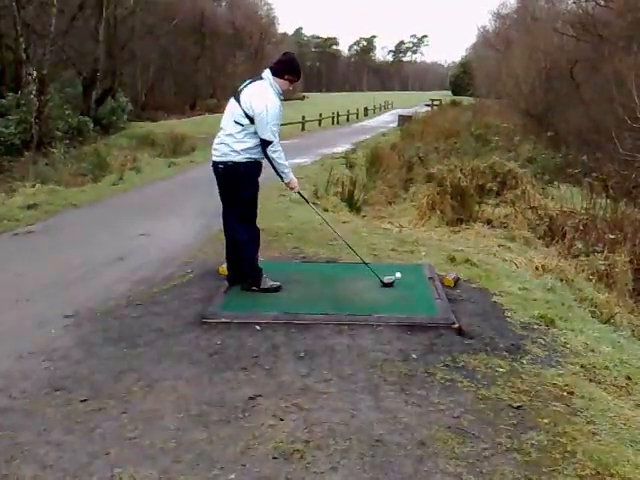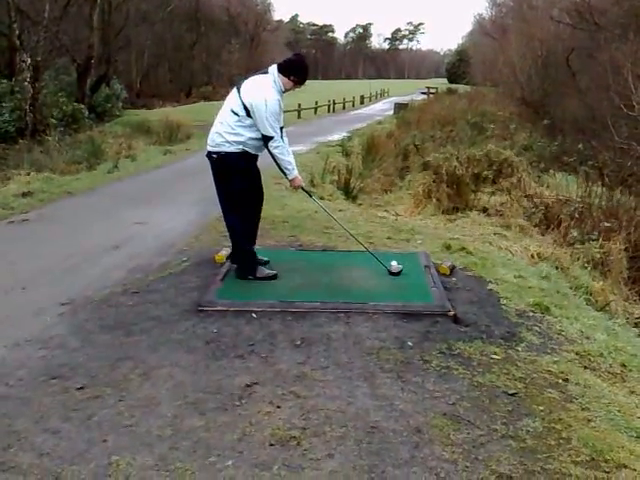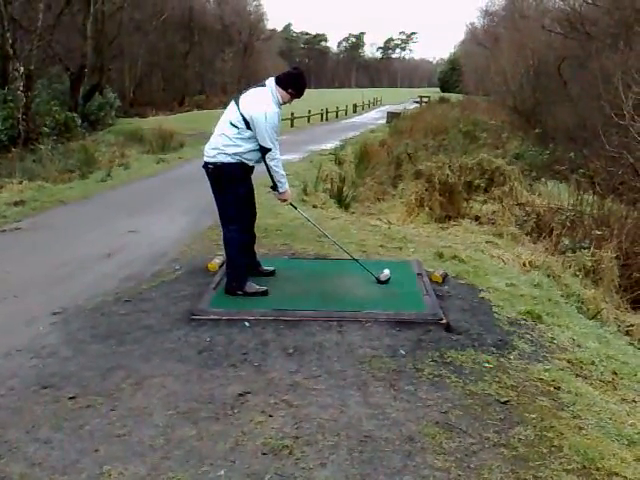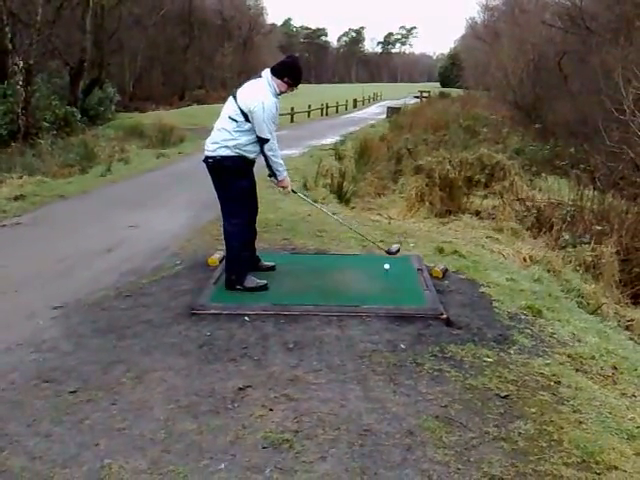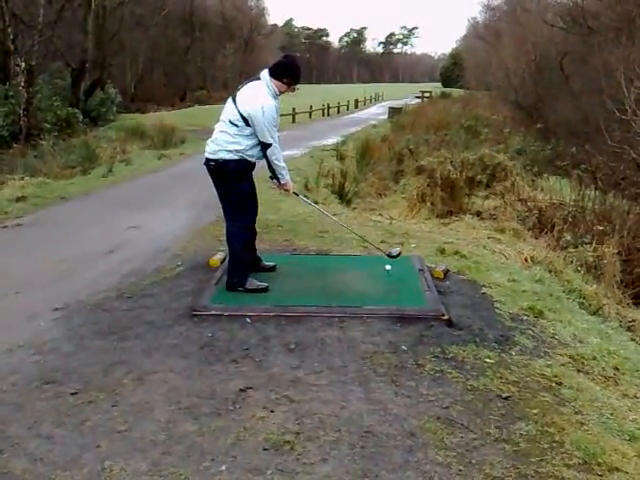
dt=1s
person 1, frame 1
left shoulder: (255, 85)
right shoulder: (267, 99)
right elbow: (270, 144)
right wrist: (287, 175)
left hip: (226, 159)
right hip: (238, 164)
left knee: (235, 219)
right knee: (245, 222)
left ankle: (237, 273)
right ankle: (251, 277)
person 1, frame 2
left shoulder: (266, 83)
right shoulder: (266, 95)
left elbow: (278, 133)
right elbow: (272, 141)
left wrist: (292, 167)
right wrist: (292, 173)
left hip: (238, 152)
right hip: (229, 153)
left knee: (252, 204)
right knee: (240, 210)
left ankle: (243, 255)
right ankle: (247, 266)
person 1, frame 3
left shoulder: (260, 93)
right shoulder: (267, 108)
left elbow: (268, 147)
right elbow: (270, 152)
left wrist: (279, 183)
right wrist: (282, 187)
left hip: (229, 161)
right hip: (226, 164)
left knee: (246, 217)
right knee: (236, 222)
left ankle: (249, 263)
right ankle: (237, 281)
person 1, frame 4
left shoulder: (259, 86)
right shoulder: (264, 99)
left elbow: (266, 138)
right elbow: (267, 143)
left wrist: (275, 171)
right wrist: (281, 174)
left hip: (233, 156)
right hip: (227, 159)
left knee: (248, 211)
right knee: (237, 216)
left ankle: (249, 259)
right ankle: (236, 276)
person 1, frame 5
left shoulder: (258, 86)
right shoulder: (264, 103)
left elbow: (268, 140)
right elbow: (269, 146)
left wrist: (277, 173)
right wrist: (283, 177)
left hip: (232, 159)
right hip: (227, 161)
left knee: (248, 213)
right knee: (239, 218)
left ankle: (250, 260)
right ankle: (238, 278)
